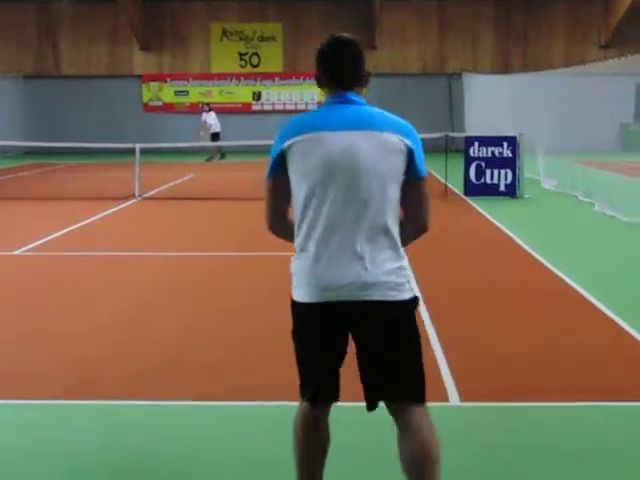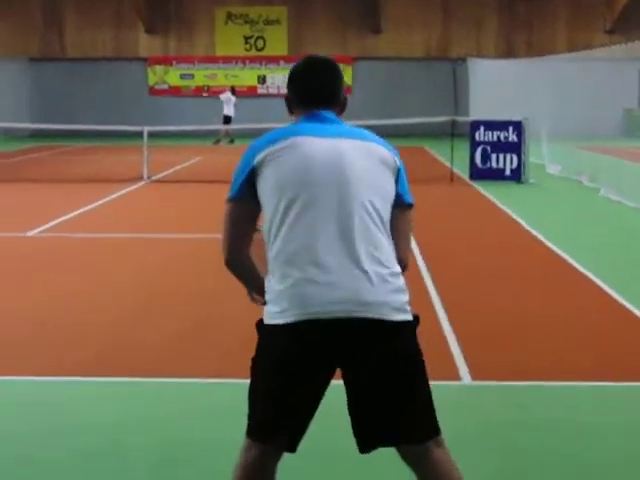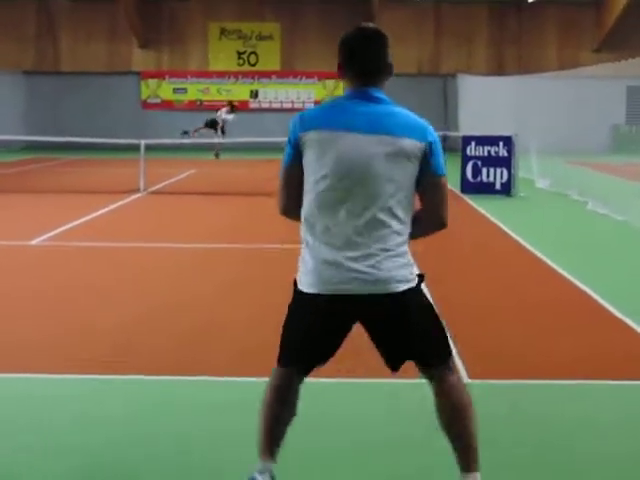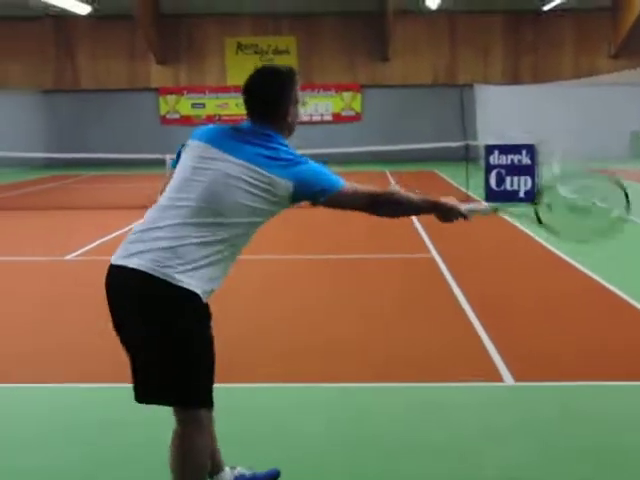
dt=1s
person 1, frame 1
left shoulder: (292, 134)
right shoulder: (401, 133)
left elbow: (275, 221)
right elbow: (419, 221)
left hip: (315, 291)
right hip: (387, 290)
left knee: (315, 402)
right knee: (410, 407)
person 1, frame 2
left shoulder: (263, 150)
right shoulder: (383, 150)
left elbow: (233, 254)
right elbow: (401, 255)
left hip: (295, 315)
right hip: (384, 312)
person 1, frame 3
left shoulder: (307, 124)
right shoulder: (420, 131)
left elbow: (287, 206)
right elbow: (436, 218)
left hip: (321, 281)
right hip: (392, 282)
left knee: (286, 374)
right knee: (444, 374)
person 1, frame 4
left shoulder: (203, 136)
right shoulder: (292, 170)
right elbow: (372, 200)
right wrist: (434, 205)
left hip: (126, 270)
right hip: (173, 287)
left knee: (192, 398)
right knee: (192, 412)
